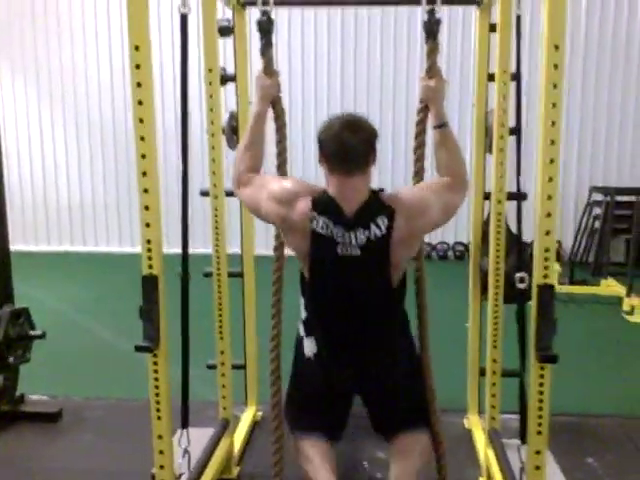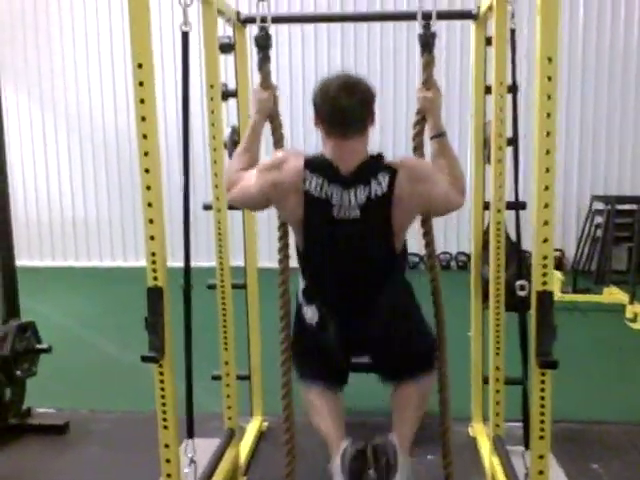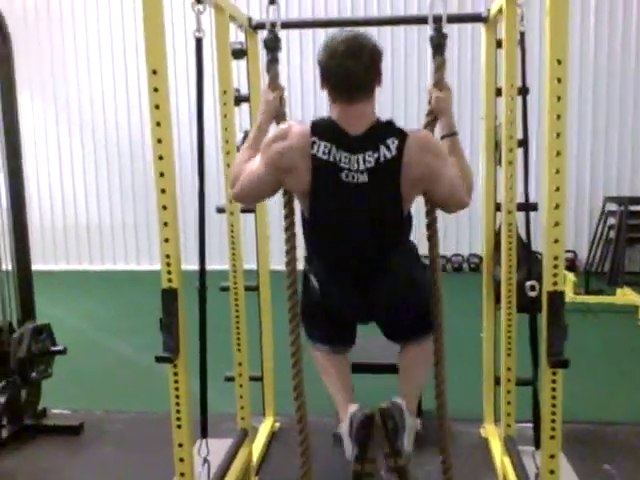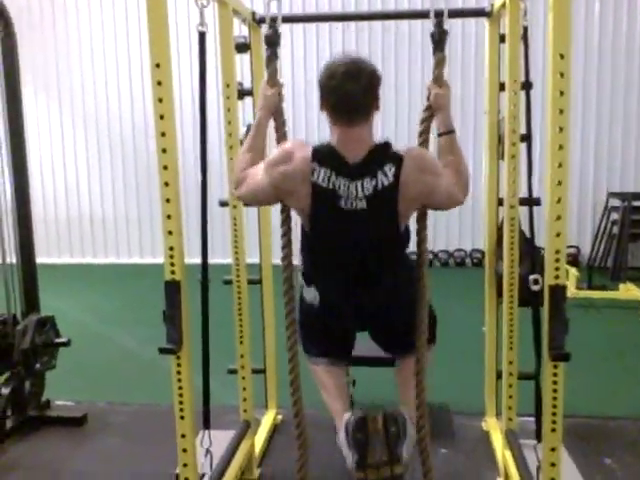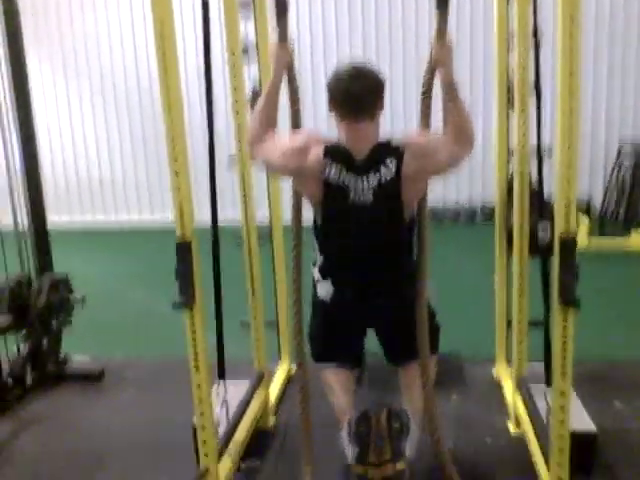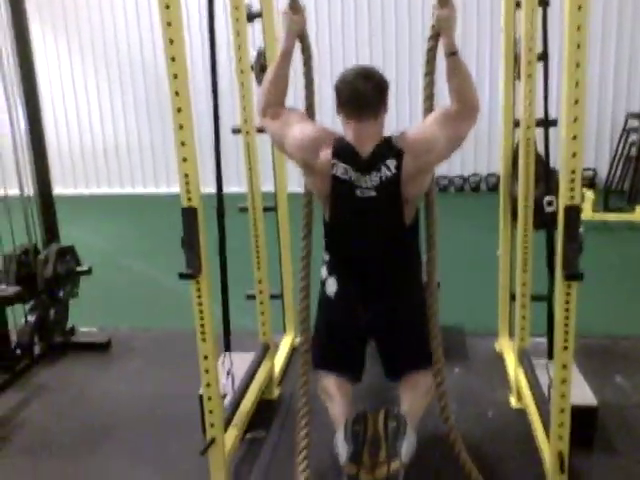
dt=0.2s
person 1, frame 1
left shoulder: (297, 209)
right shoulder: (405, 214)
left elbow: (242, 180)
right elbow: (458, 185)
left wrist: (261, 106)
right wrist: (437, 111)
left hip: (321, 350)
right hip: (387, 350)
left knee: (310, 431)
right knee: (412, 429)
person 1, frame 2
left shoulder: (285, 174)
right shoulder: (409, 178)
left elbow: (233, 188)
right elbow: (456, 193)
left wrist: (257, 119)
right wrist: (436, 123)
left hip: (322, 320)
right hip: (390, 321)
left knee: (316, 375)
right knee: (418, 366)
right ankle: (397, 447)
person 1, frame 3
left shoulder: (290, 143)
right shoulder: (417, 148)
left elbow: (238, 189)
right elbow: (461, 197)
left wrist: (264, 118)
right wrist: (447, 123)
left hip: (329, 285)
right hip: (396, 285)
left knee: (325, 336)
right knee: (420, 328)
left ankle: (348, 414)
right ankle: (405, 410)
person 1, frame 4
left shoulder: (294, 165)
right shoulder: (412, 168)
left elbow: (241, 186)
right elbow: (458, 190)
left wrist: (264, 116)
right wrist: (445, 123)
left hip: (325, 295)
right hip: (391, 294)
left knee: (323, 350)
right knee: (413, 341)
left ankle: (345, 422)
right ankle: (405, 422)
person 1, frame 5
left shoulder: (309, 160)
right shoulder: (412, 159)
left elbow: (257, 140)
right elbow: (463, 139)
left wrist: (277, 73)
right wrist: (446, 76)
left hip: (336, 289)
right hip: (396, 287)
left knee: (334, 359)
right knee: (413, 354)
left ankle: (349, 426)
right ankle: (409, 422)
person 1, frame 6
left shoulder: (319, 157)
right shoulder: (413, 155)
left elbow: (269, 112)
right elbow: (467, 110)
left wrist: (289, 39)
right wrist: (448, 41)
left hip: (342, 289)
right hip: (400, 293)
left knee: (333, 369)
right knee: (417, 367)
left ankle: (346, 427)
right ankle: (403, 425)
